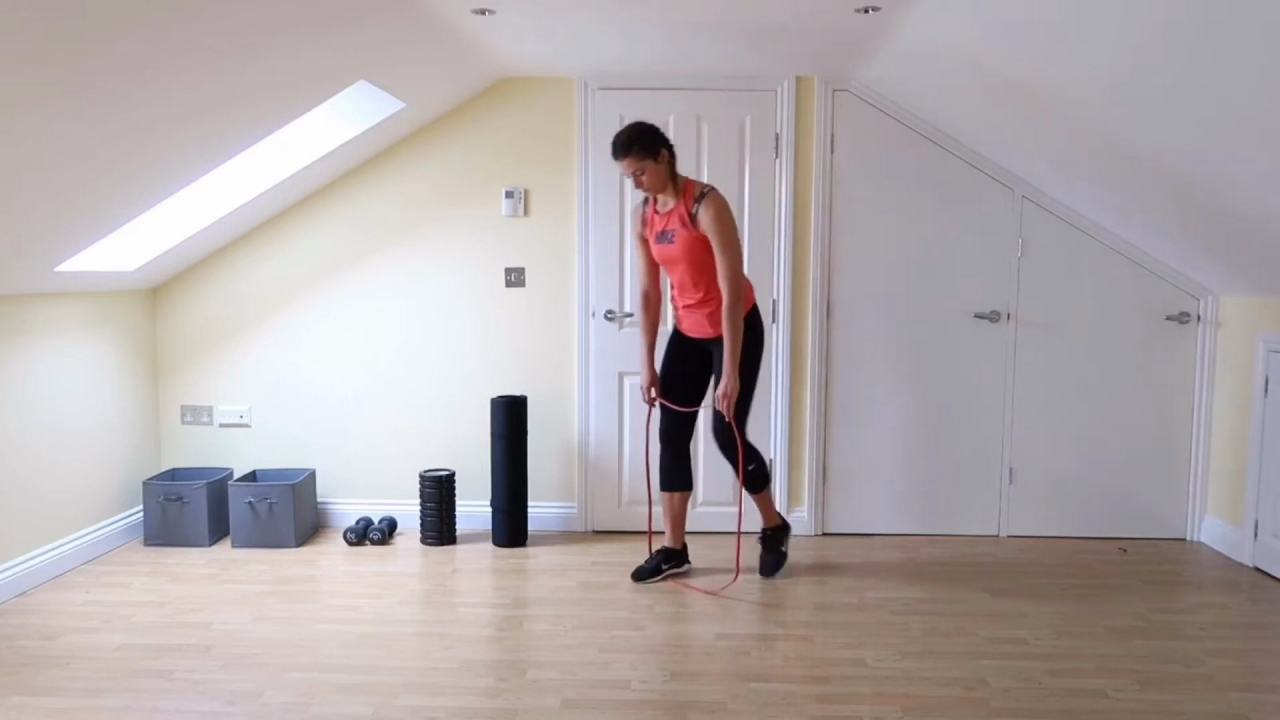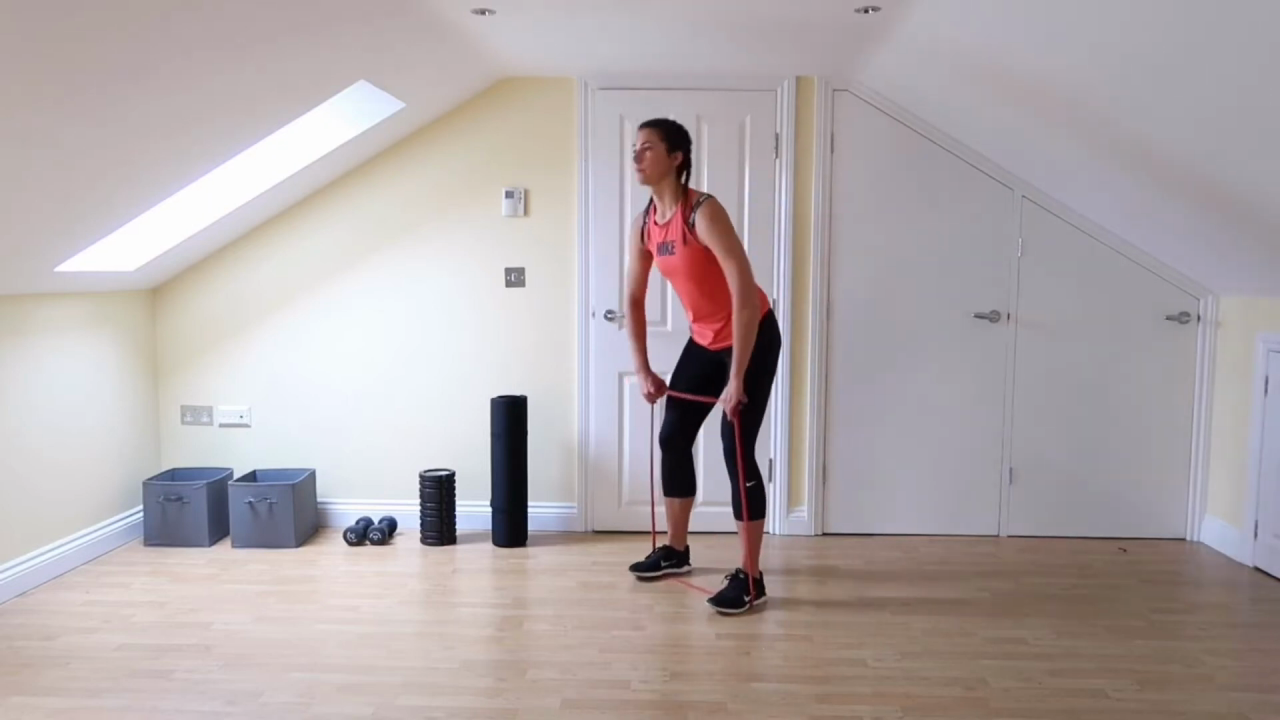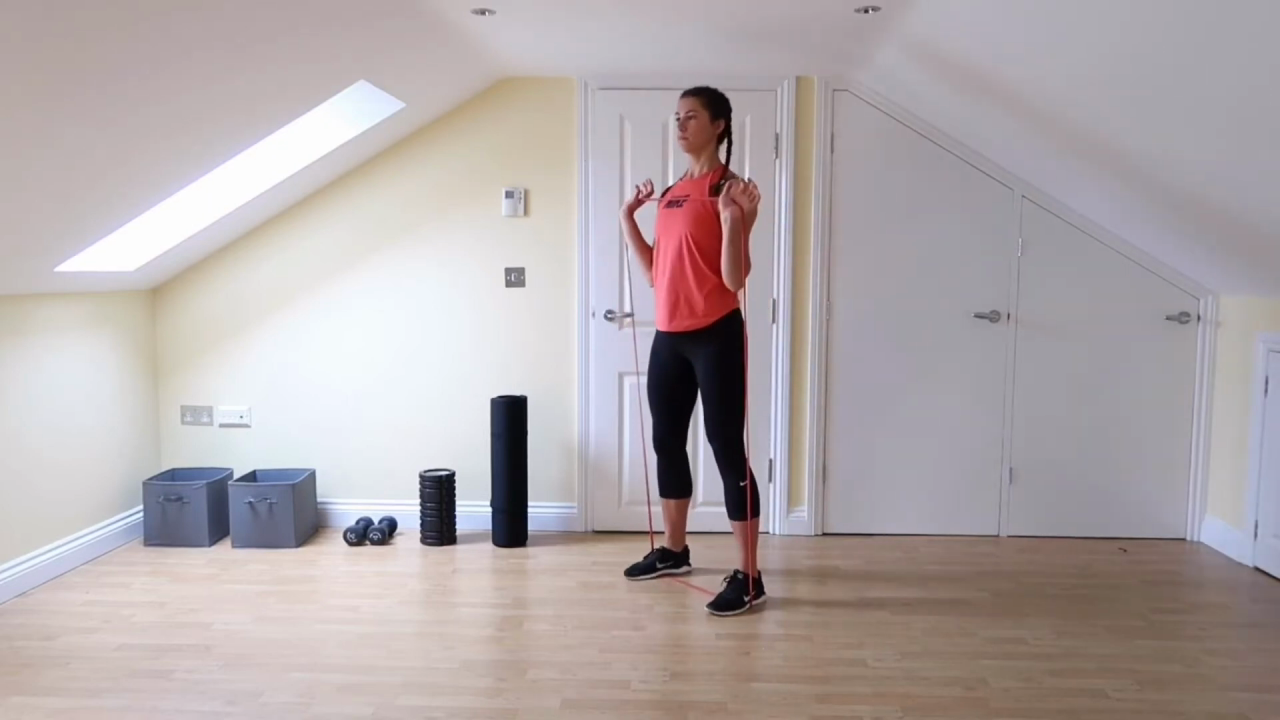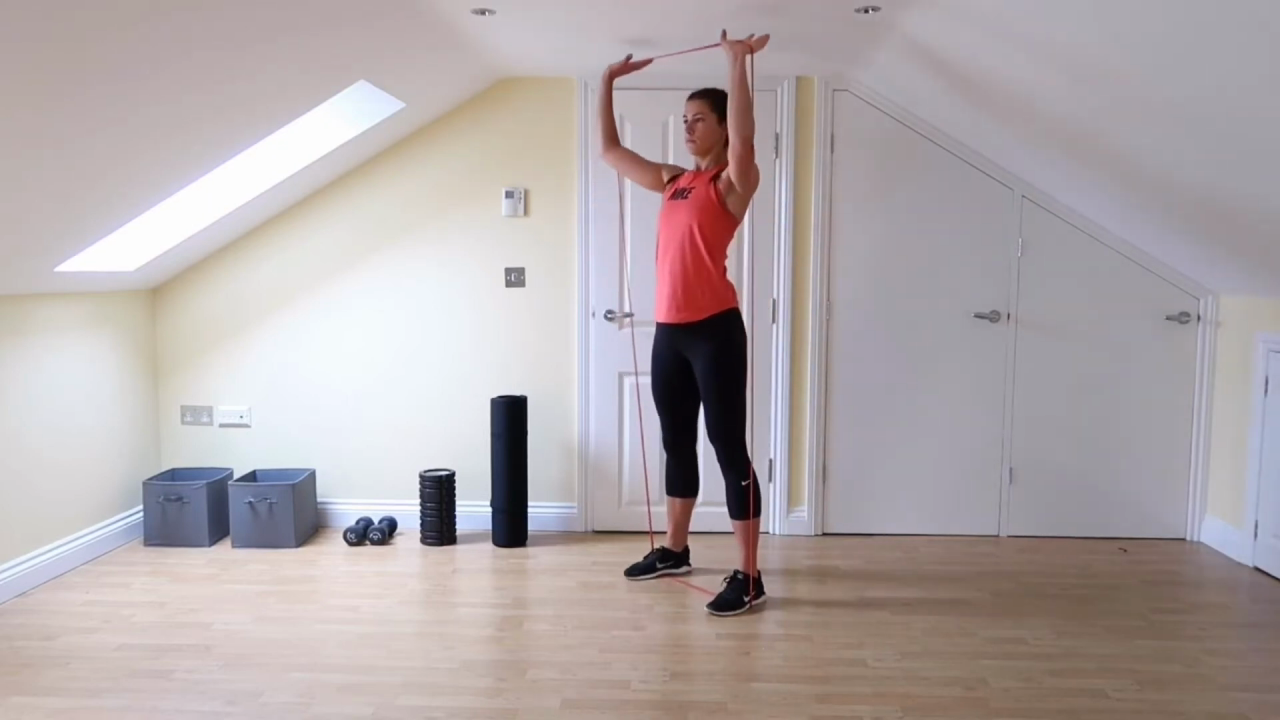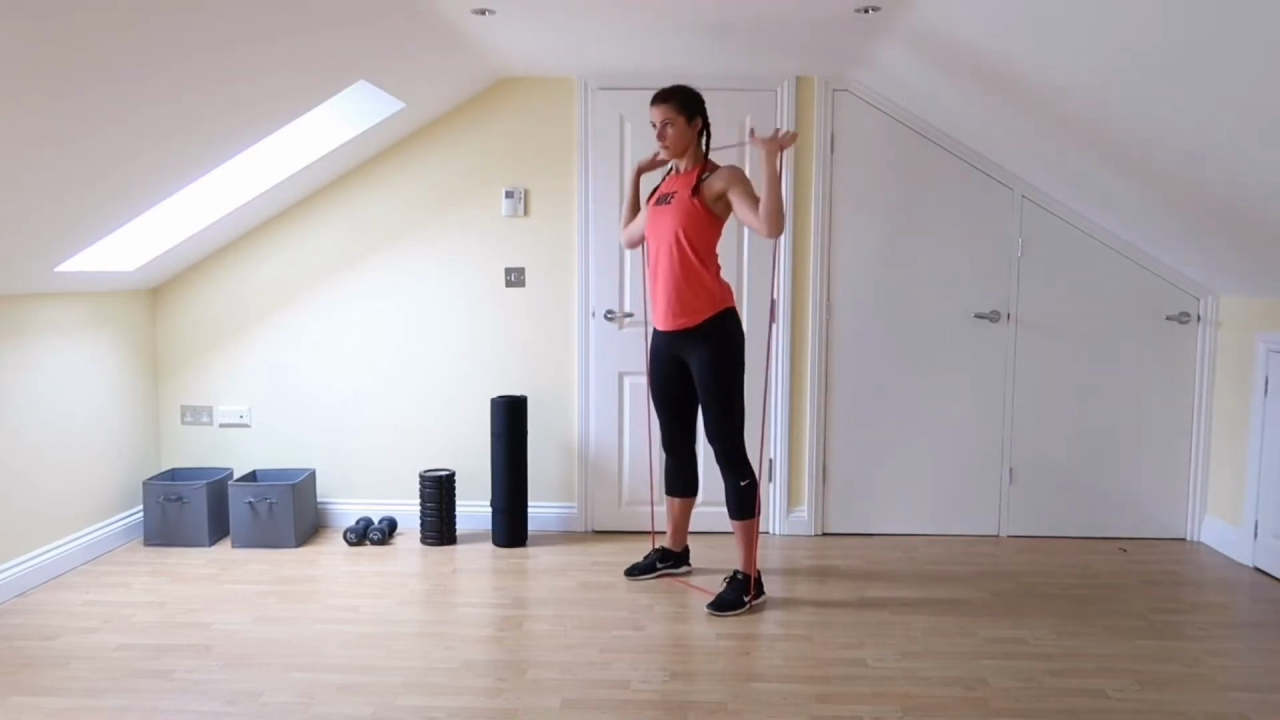
dt=1s
person 1, frame 1
left shoulder: (707, 206)
right shoulder: (643, 217)
left elbow: (732, 293)
right elbow: (649, 294)
left wrist: (731, 373)
right wrist: (647, 364)
left hip: (735, 327)
right hip: (687, 332)
left knee: (726, 433)
right knee: (672, 434)
left ankle: (773, 526)
right ankle: (674, 548)
person 1, frame 2
left shoulder: (705, 212)
right shoulder: (644, 224)
left elbow: (744, 295)
right elbow: (634, 299)
left wrist: (737, 378)
right wrist: (642, 369)
left hip: (751, 337)
right hip: (703, 341)
left knee: (736, 450)
right knee: (672, 437)
left ankle: (750, 576)
right ankle: (675, 549)
person 1, frame 3
left shoulder: (731, 189)
right shoulder: (671, 193)
left elbow: (734, 279)
left wrist: (733, 220)
right wrist: (628, 217)
left hip: (715, 335)
right hip: (669, 336)
left knee: (727, 450)
right knee: (667, 442)
left ankle: (748, 577)
right ankle: (673, 550)
person 1, frame 4
left shoulder: (735, 181)
right shoulder: (671, 180)
left elbow: (743, 141)
right elbow: (609, 150)
left wrist: (738, 63)
right wrist: (609, 82)
left hip: (714, 330)
right hip: (670, 331)
left knee: (728, 448)
right knee: (676, 443)
left ankle: (748, 577)
right ankle: (674, 549)
person 1, frame 5
left shoulder: (721, 180)
right shoulder: (661, 186)
left elbow: (770, 226)
right elbow: (628, 237)
left wrist: (769, 160)
right wrist: (637, 174)
left hip: (711, 331)
right hip: (666, 334)
left knee: (727, 448)
right knee: (675, 444)
left ankle: (748, 576)
right ankle: (674, 549)
